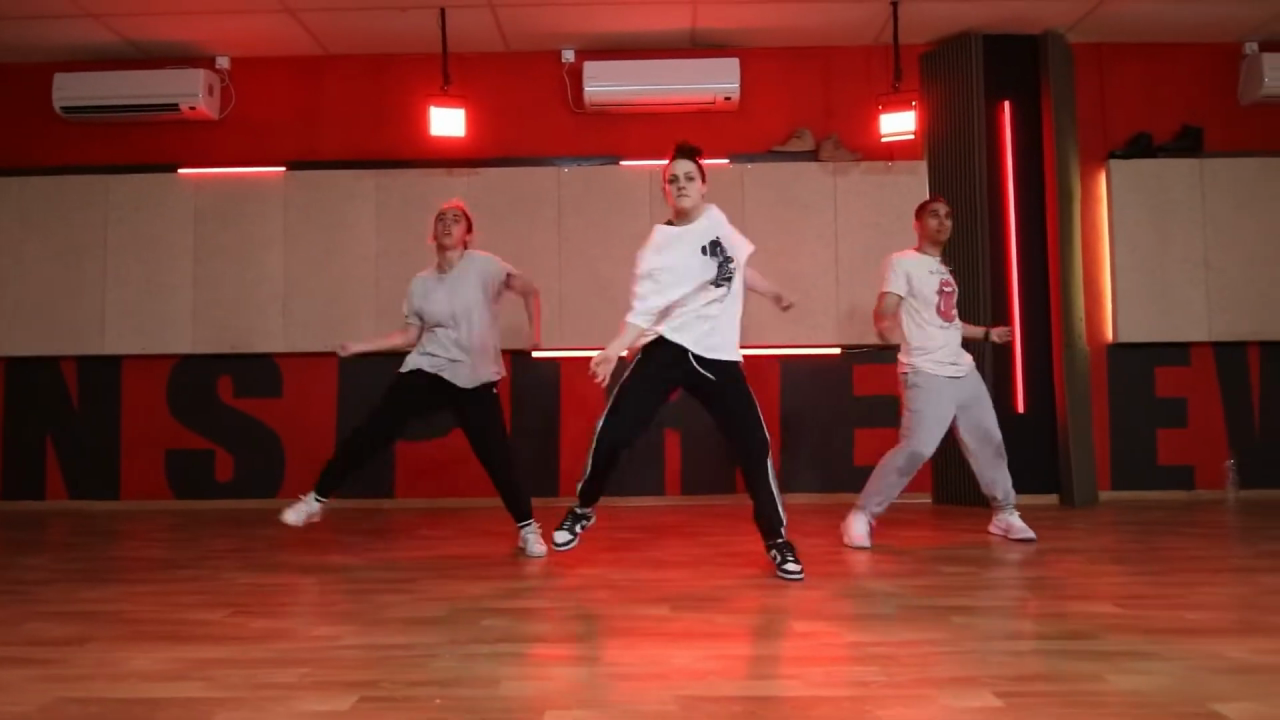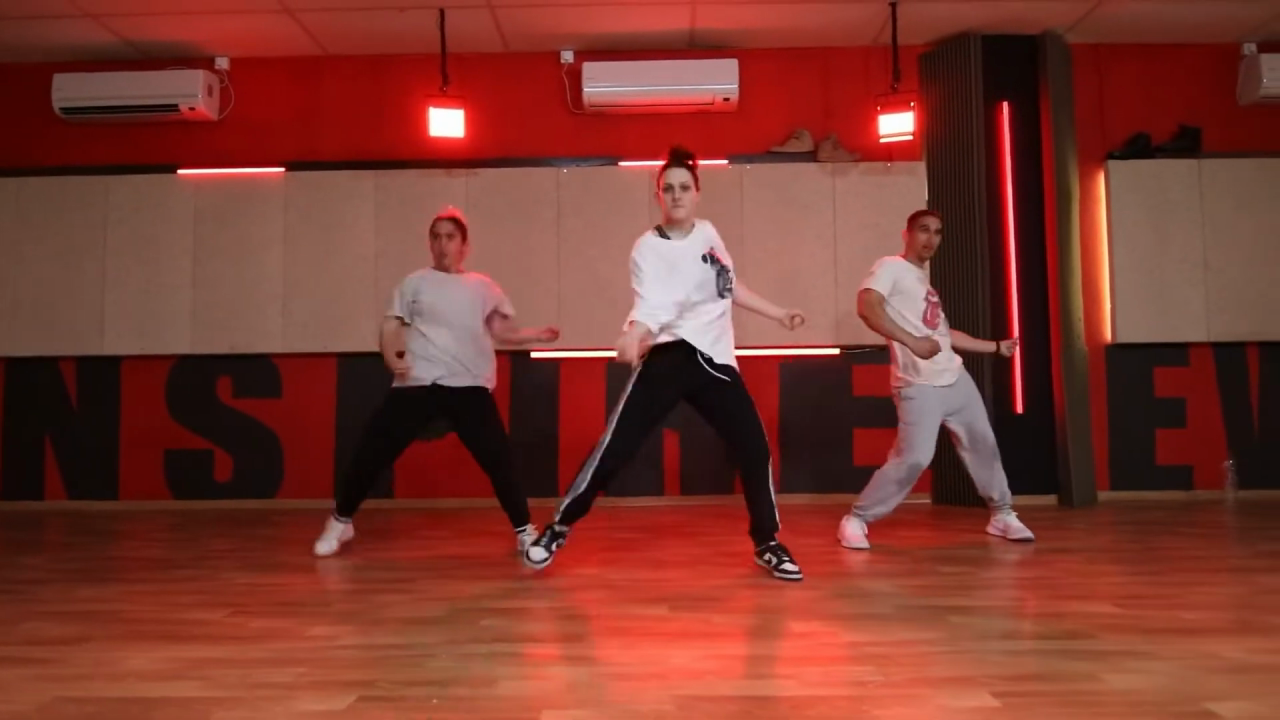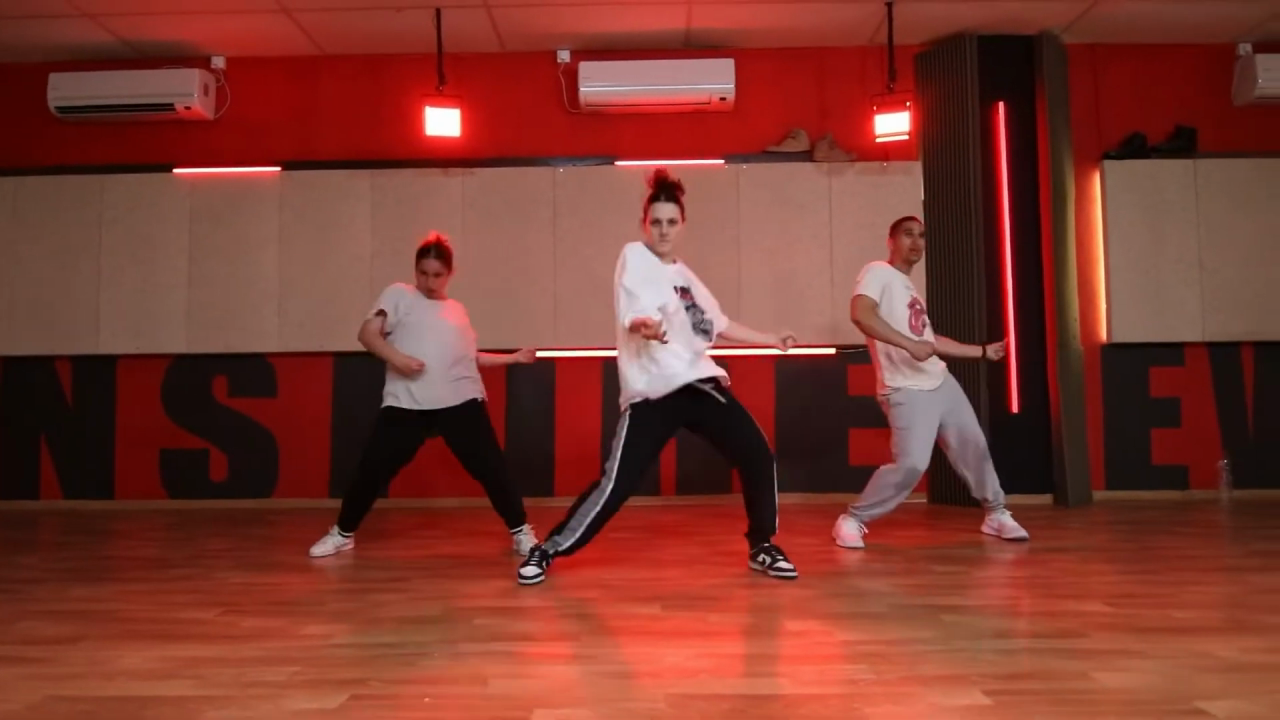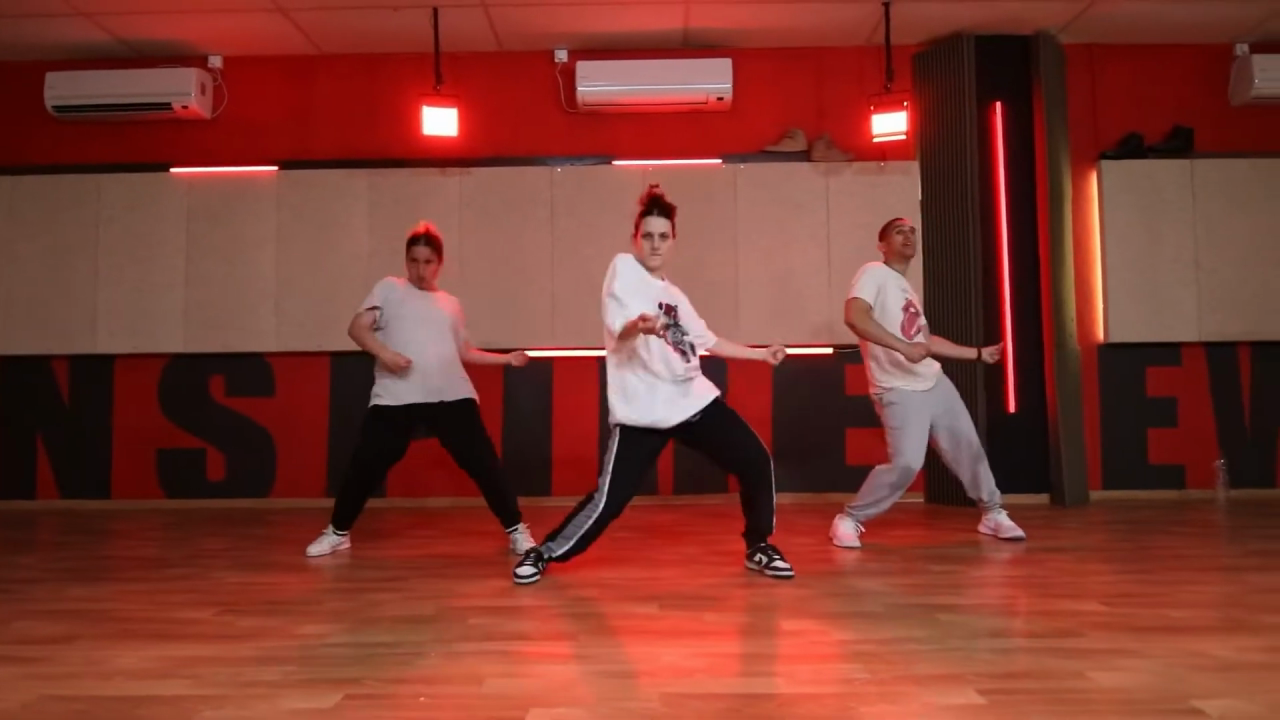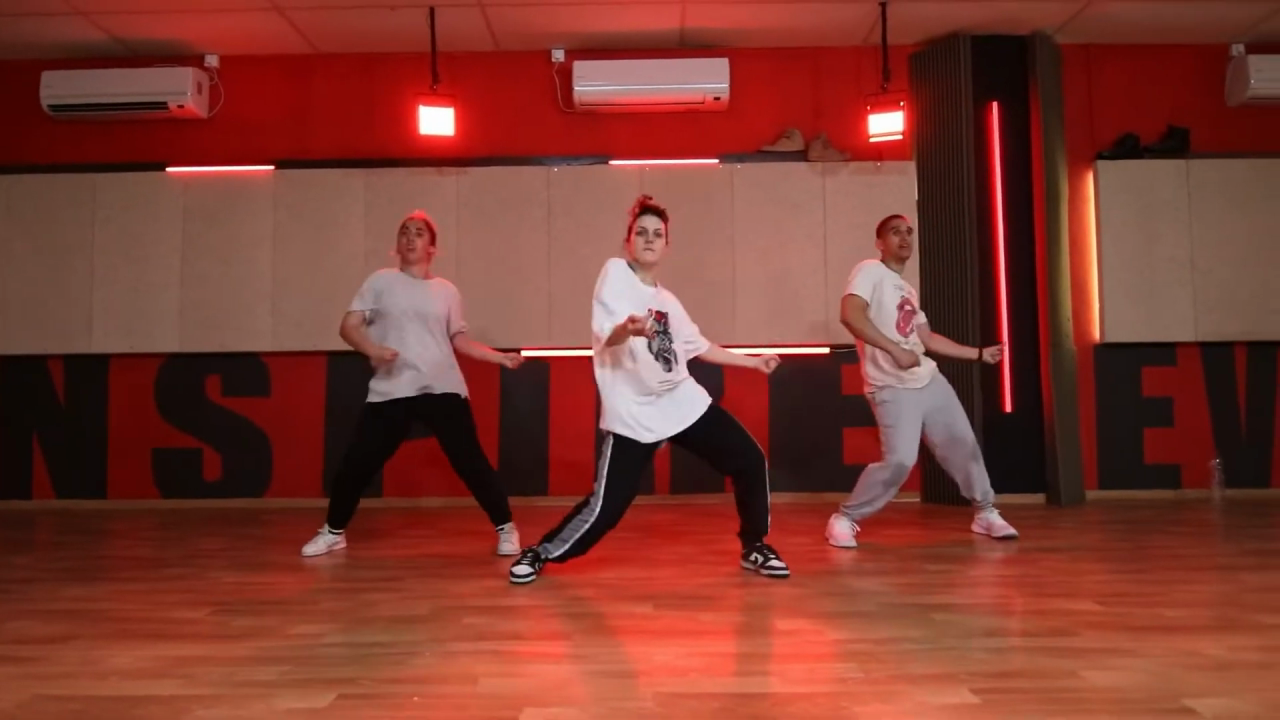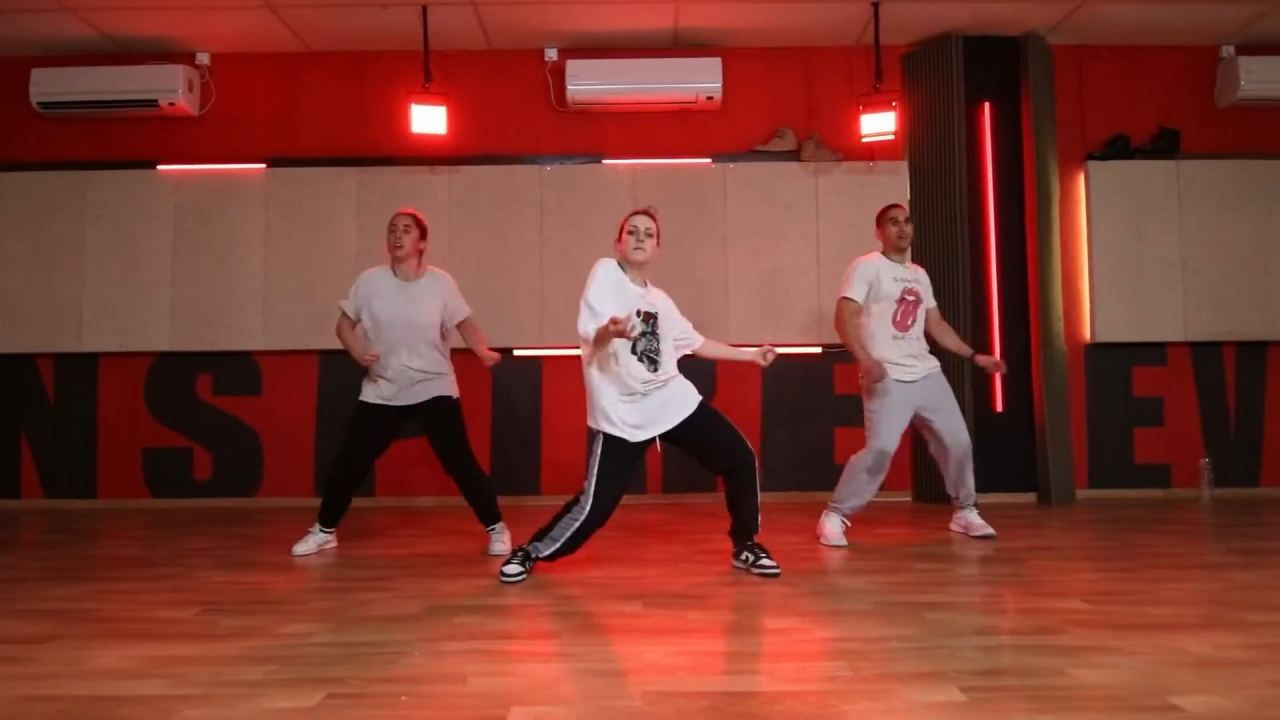
dt=0.1s
person 1, frame 1
left shoulder: (717, 218)
right shoulder: (660, 243)
left elbow: (739, 263)
right elbow: (643, 307)
left wrist: (773, 292)
right wrist: (613, 348)
left hip: (719, 353)
right hip: (670, 345)
left knee: (754, 446)
right knee: (613, 432)
left ankle: (776, 539)
right ankle: (583, 508)
person 1, frame 2
left shoulder: (706, 231)
right shoulder: (649, 248)
left elbow: (729, 286)
right elbow: (648, 311)
left wrist: (778, 314)
right wrist: (633, 340)
left hip: (715, 360)
right hip: (670, 353)
left knee: (755, 449)
right knee: (615, 447)
left ankle: (767, 543)
right ankle: (560, 526)
person 1, frame 3
left shoulder: (685, 275)
right shoulder: (633, 256)
left elbow: (718, 325)
right elbow: (632, 319)
left wrist: (771, 339)
right wrist: (643, 326)
left hip: (702, 384)
right hip: (654, 389)
left knee: (759, 456)
right knee: (617, 484)
left ankle: (761, 546)
right ankle: (549, 550)
person 1, frame 4
left shoulder: (672, 293)
right shoulder: (623, 267)
left elbow: (706, 341)
right elbow: (621, 328)
left wrist: (761, 354)
right wrist: (639, 326)
left hip: (693, 399)
right hip: (643, 408)
left knee: (756, 461)
right knee: (610, 497)
left ankle: (758, 546)
right ankle: (544, 552)
person 1, frame 5
left shoulder: (666, 299)
right shoulder: (615, 272)
left elbow: (697, 346)
right elbow: (607, 335)
left wrist: (754, 361)
right wrist: (627, 329)
left hip: (685, 403)
right hip: (631, 414)
left knee: (751, 461)
right knee: (606, 505)
left ankle: (754, 546)
right ankle: (539, 553)
person 1, frame 6
left shoulder: (659, 298)
right shoulder: (605, 272)
left elbow: (694, 341)
right elbow: (591, 337)
left wrist: (750, 355)
right wrist: (610, 331)
left hip: (675, 401)
right hip: (621, 413)
left knee: (741, 460)
right knee: (596, 504)
left ankle: (745, 545)
right ankle: (530, 552)
person 2, frame 1
left shoulder: (483, 265)
right shoulder: (421, 282)
left elbow: (528, 288)
right elbow: (410, 336)
left wrist: (535, 324)
right wrist: (362, 346)
left hip: (475, 380)
right hip: (425, 372)
left knee: (497, 455)
right knee: (370, 433)
left ankle: (527, 527)
right ankle: (316, 499)
person 2, frame 2
left shoulder: (483, 286)
right shoulder: (415, 281)
left elbow: (502, 333)
right elbow: (391, 328)
left wrist: (538, 335)
right wrist: (391, 356)
left hip: (471, 385)
right hip: (418, 382)
left knee: (497, 459)
right knee: (374, 449)
left ankle: (525, 530)
right ankle: (341, 520)
person 2, frame 3
left shoulder: (457, 311)
right shoulder: (398, 294)
left elbow: (469, 357)
right elbow: (367, 332)
left wrist: (513, 357)
right wrist: (395, 356)
left hip: (461, 400)
right hip: (406, 401)
left knee: (491, 466)
right knee: (373, 469)
left ankle: (520, 530)
right ankle: (343, 533)
person 2, frame 4
left shoulder: (451, 304)
right shoulder: (389, 289)
left elbow: (463, 352)
right elbow: (357, 328)
left wrist: (507, 358)
right wrist: (383, 353)
left hip: (450, 397)
right hip: (395, 398)
left knee: (485, 464)
right knee: (363, 467)
left ankle: (516, 529)
right ankle: (338, 532)
person 2, frame 5
left shoulder: (446, 291)
right shoulder: (380, 281)
left elbow: (459, 341)
right elbow: (348, 327)
left wrist: (499, 358)
right wrist: (371, 349)
left hip: (443, 389)
right hip: (389, 391)
left knee: (470, 460)
right knee: (357, 463)
left ankle: (505, 527)
right ankle: (334, 531)
person 2, frame 6
left shoulder: (441, 282)
right shoulder: (370, 280)
left elbow: (465, 324)
right elbow: (344, 324)
left wrist: (483, 351)
right wrist: (358, 351)
left hip: (434, 390)
right hip: (381, 393)
left knee: (460, 461)
right knee: (349, 462)
left ankle: (495, 528)
right ankle: (324, 530)
person 3, frame 1
left shoulder: (943, 270)
right shoulder: (903, 262)
right elbow: (885, 310)
left wrist: (988, 333)
right wrist: (888, 329)
left hip: (963, 372)
right hip: (926, 376)
left knee: (989, 442)
right knee: (916, 448)
left ankle: (1004, 513)
right ankle: (861, 515)
person 3, frame 2
left shoulder: (922, 279)
right shoulder: (890, 267)
right elbow: (866, 306)
left wrist: (995, 347)
right wrist: (911, 341)
left hip: (955, 378)
right hip: (919, 386)
left knee: (983, 445)
right knee: (912, 460)
left ankle: (1002, 514)
right ankle: (856, 520)
person 3, frame 3
left shoulder: (909, 287)
right shoulder: (878, 272)
right elbow: (860, 314)
left wrist: (983, 351)
right wrist: (909, 345)
left hip: (941, 382)
right hip: (906, 391)
left knee: (974, 447)
right knee: (911, 464)
left ankle: (996, 514)
right ankle: (852, 519)
person 3, frame 4
left shoulder: (906, 288)
right shoulder: (873, 273)
right elbow: (854, 317)
left wrist: (978, 354)
right wrist: (902, 348)
left hip: (934, 383)
right hip: (899, 391)
left knee: (968, 448)
right knee: (906, 464)
left ankle: (992, 513)
right ankle: (849, 519)
person 3, frame 5
left shoulder: (909, 285)
right shoulder: (868, 272)
right elbow: (850, 314)
left wrist: (979, 354)
right wrist: (895, 351)
left hip: (930, 382)
right hip: (894, 389)
left knee: (964, 444)
right knee: (898, 461)
left ankle: (987, 513)
right ankle: (843, 519)
person 3, frame 6
left shoulder: (920, 274)
right shoulder: (866, 267)
left elbow: (935, 324)
right elbow: (845, 316)
left wrist: (974, 355)
right wrist: (864, 359)
left hip: (927, 375)
right hip: (887, 380)
left knee: (957, 443)
right knee: (881, 449)
left ankle: (965, 511)
right ankle: (834, 515)
